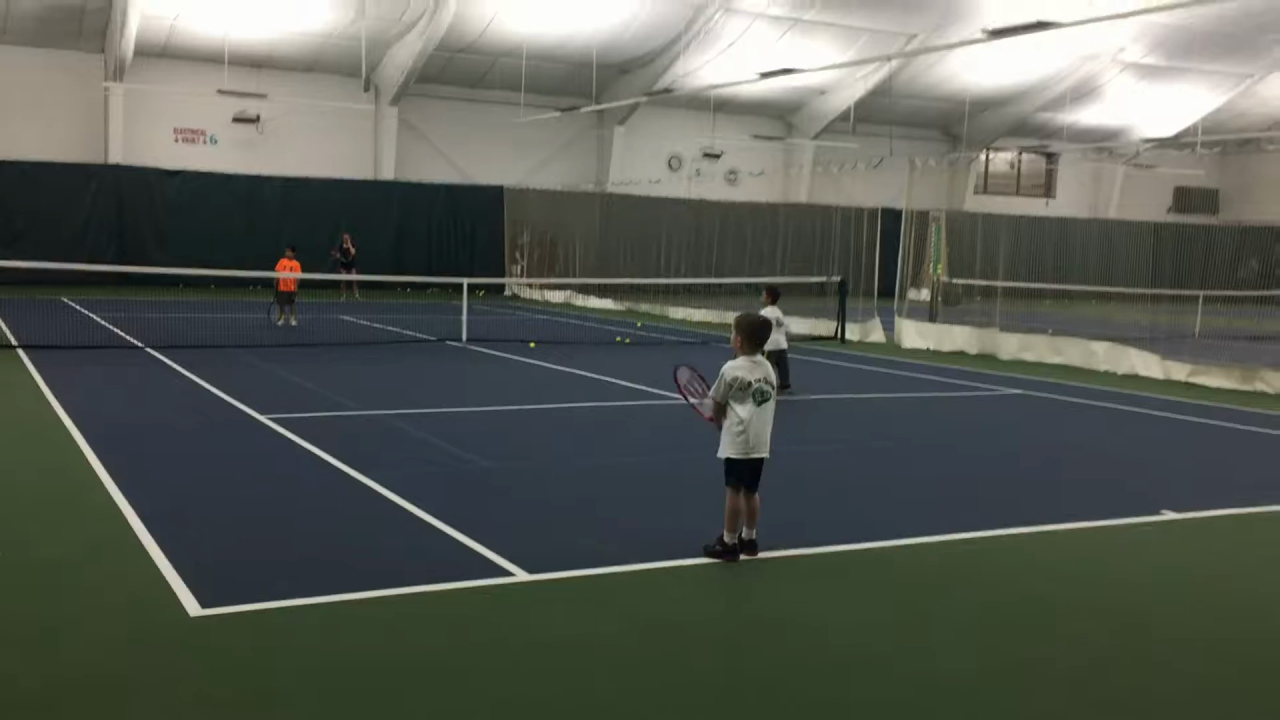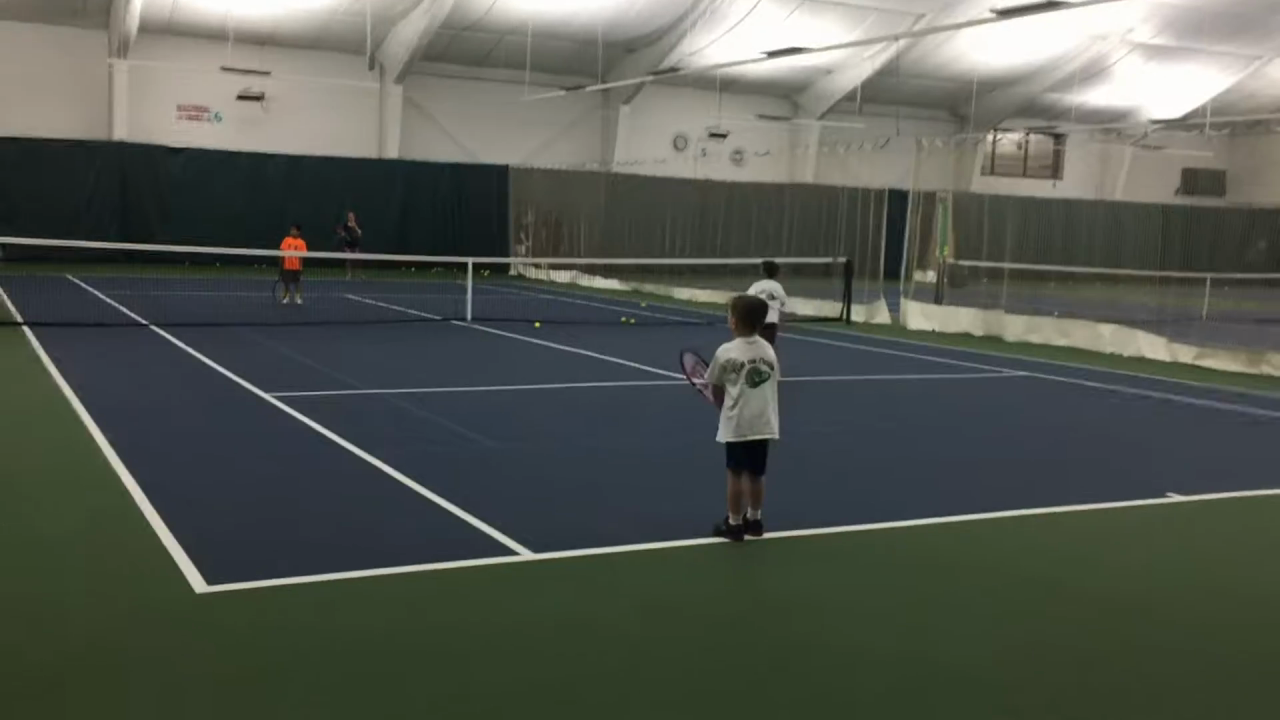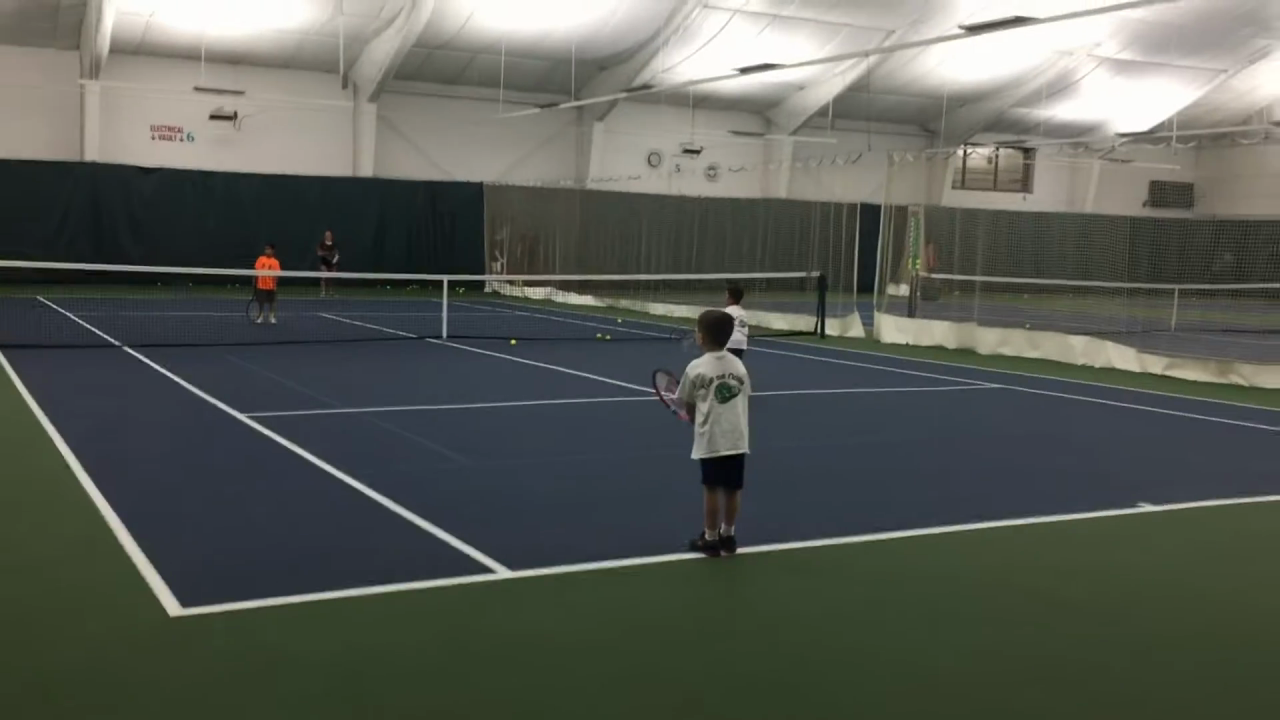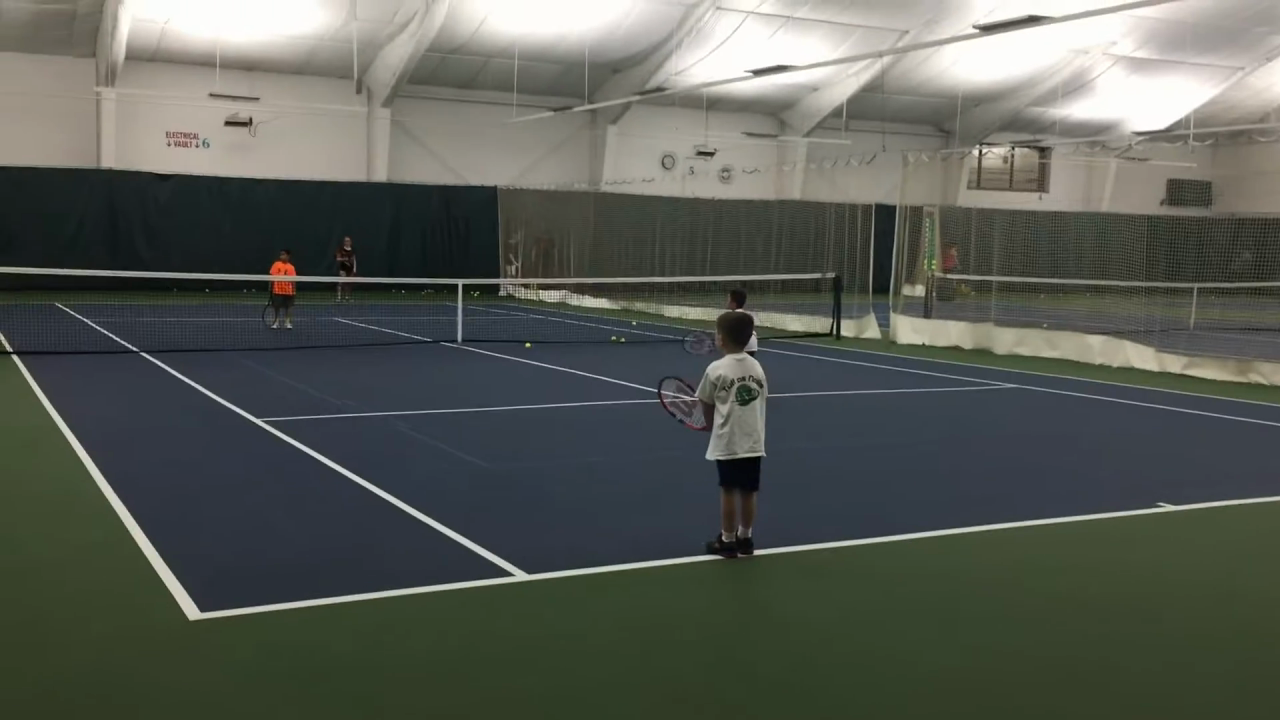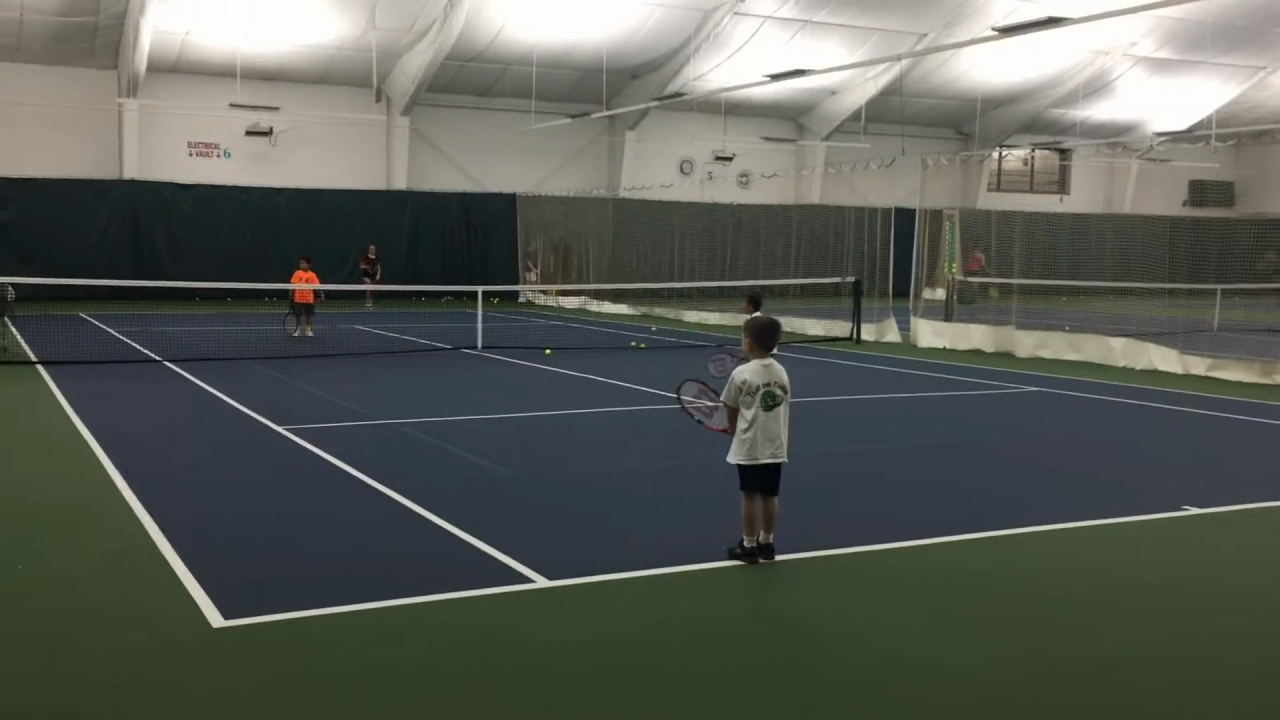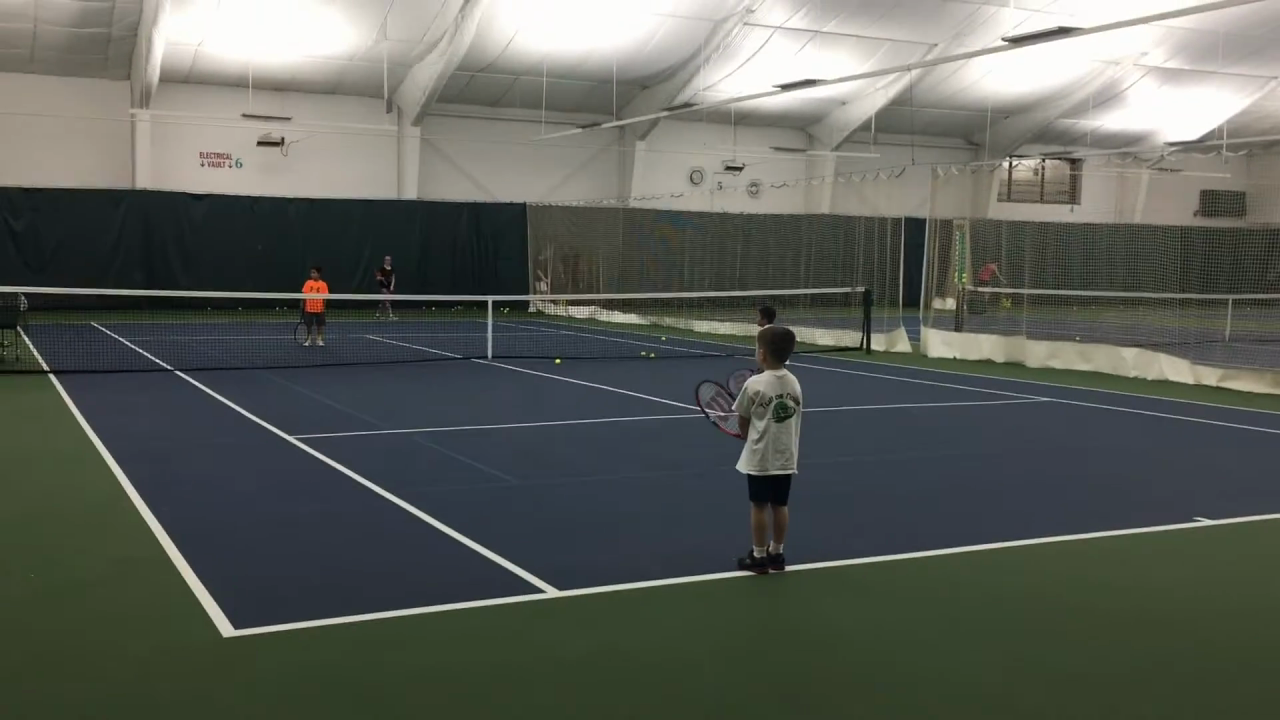
dt=0.3s
person 1, frame 1
left shoulder: (732, 369)
right shoulder: (768, 368)
left elbow: (718, 405)
right elbow: (763, 402)
left wrist: (720, 423)
left hip: (738, 441)
right hip: (759, 441)
left knee: (734, 491)
right knee: (751, 491)
left ankle: (729, 543)
right ankle: (749, 538)
person 1, frame 2
left shoulder: (726, 352)
right shoulder: (768, 350)
left elbow: (716, 388)
right elbow: (772, 382)
left wrist: (723, 406)
left hip: (738, 424)
right hip: (763, 423)
left knee: (736, 474)
right knee: (756, 474)
left ankle: (734, 523)
right ankle: (754, 519)
person 1, frame 3
left shoulder: (696, 368)
right shoulder: (738, 365)
left elbow: (689, 405)
right elbow: (744, 397)
left wrist: (698, 424)
left hip: (711, 440)
right hip: (736, 439)
left knee: (712, 489)
right knee: (732, 489)
left ankle: (711, 539)
right ankle: (728, 535)
person 1, frame 4
left shoulder: (716, 369)
right shoulder: (756, 367)
left elbow: (707, 405)
right elbow: (759, 400)
left wrist: (712, 427)
left hip: (728, 442)
right hip: (753, 441)
left knee: (729, 491)
right knee: (748, 491)
left ankle: (727, 541)
right ankle: (745, 538)
person 1, frame 5
left shoulder: (742, 373)
right shoulder: (781, 372)
left elbow: (731, 410)
right elbow: (782, 406)
left wrist: (735, 430)
left hip: (750, 446)
right hip: (775, 446)
left knee: (750, 496)
right knee: (769, 496)
left ankle: (749, 546)
right ankle: (766, 543)
person 1, frame 6
left shoulder: (755, 384)
right shoulder: (794, 383)
left elbow: (743, 420)
right elbow: (792, 417)
left wrist: (749, 438)
left hip: (760, 457)
right hip: (785, 457)
left knee: (759, 506)
right knee: (780, 505)
left ankle: (759, 557)
right ankle: (776, 553)
